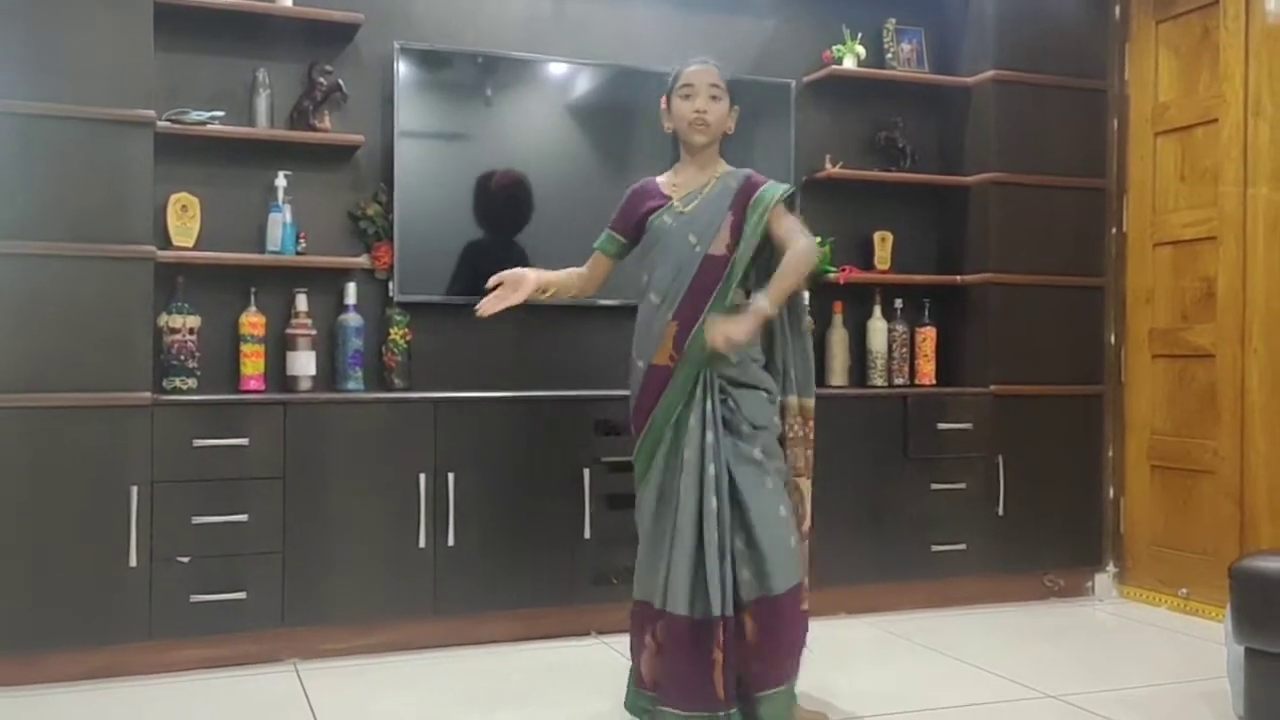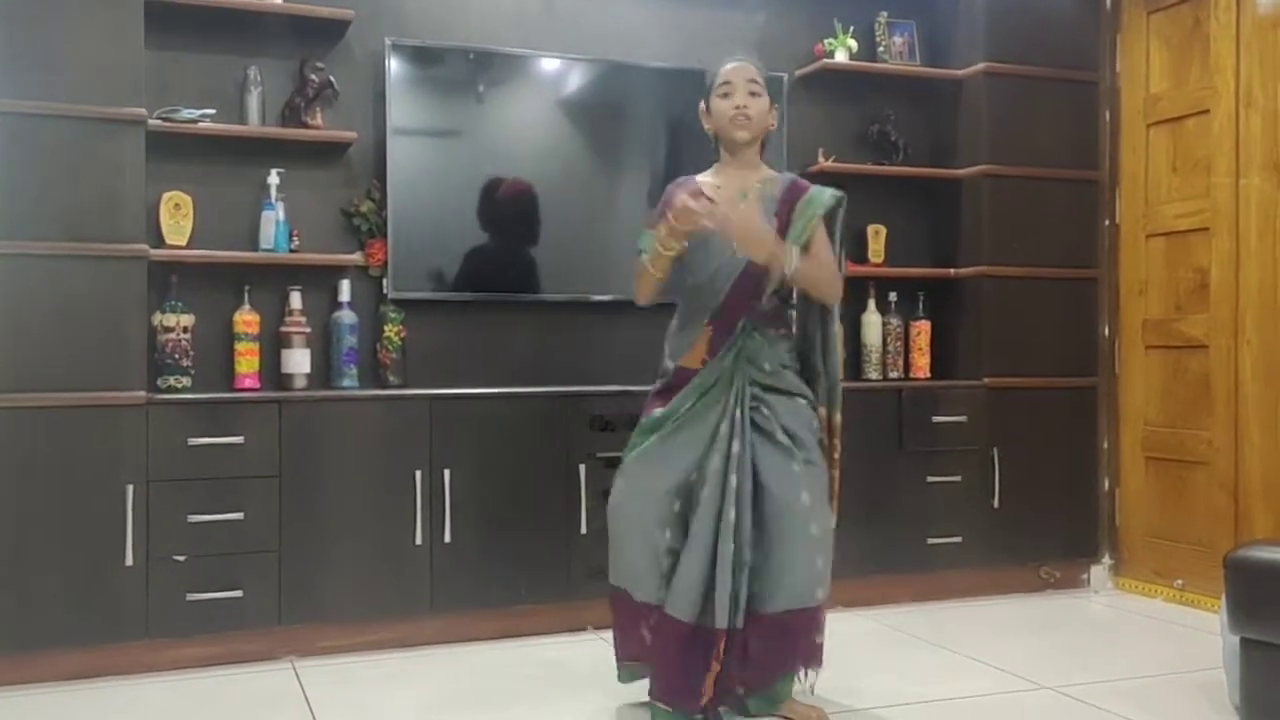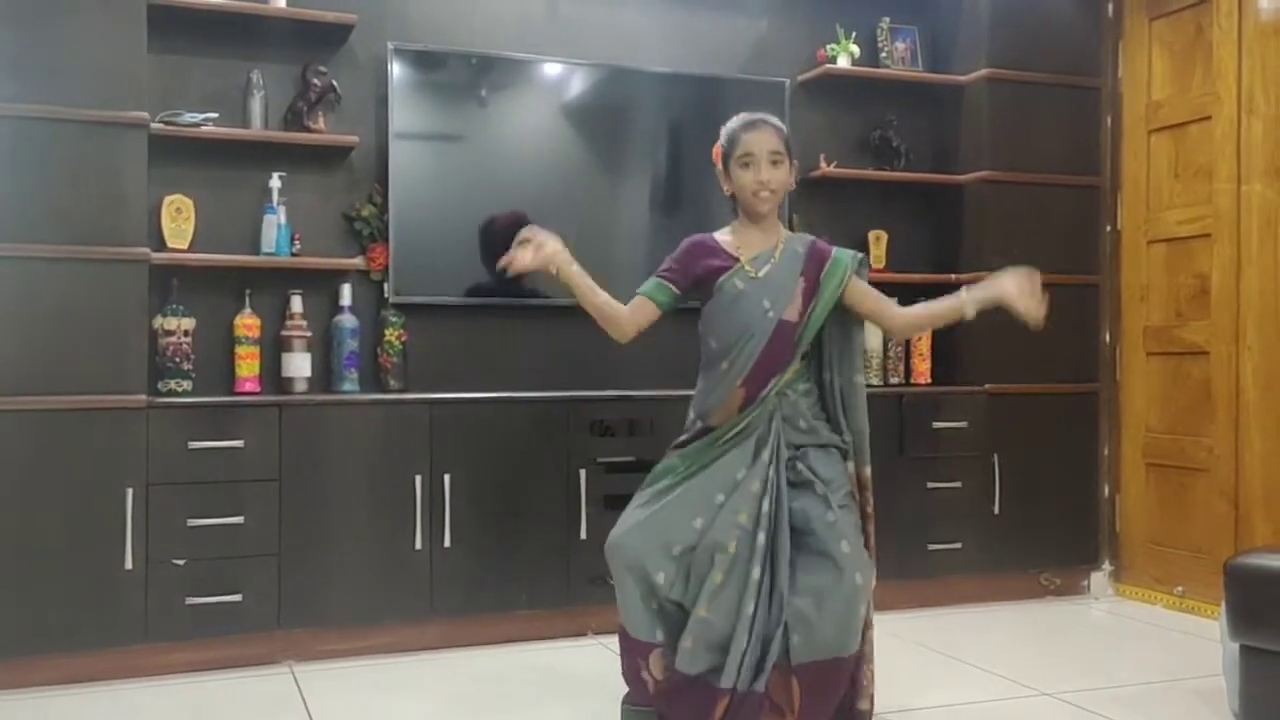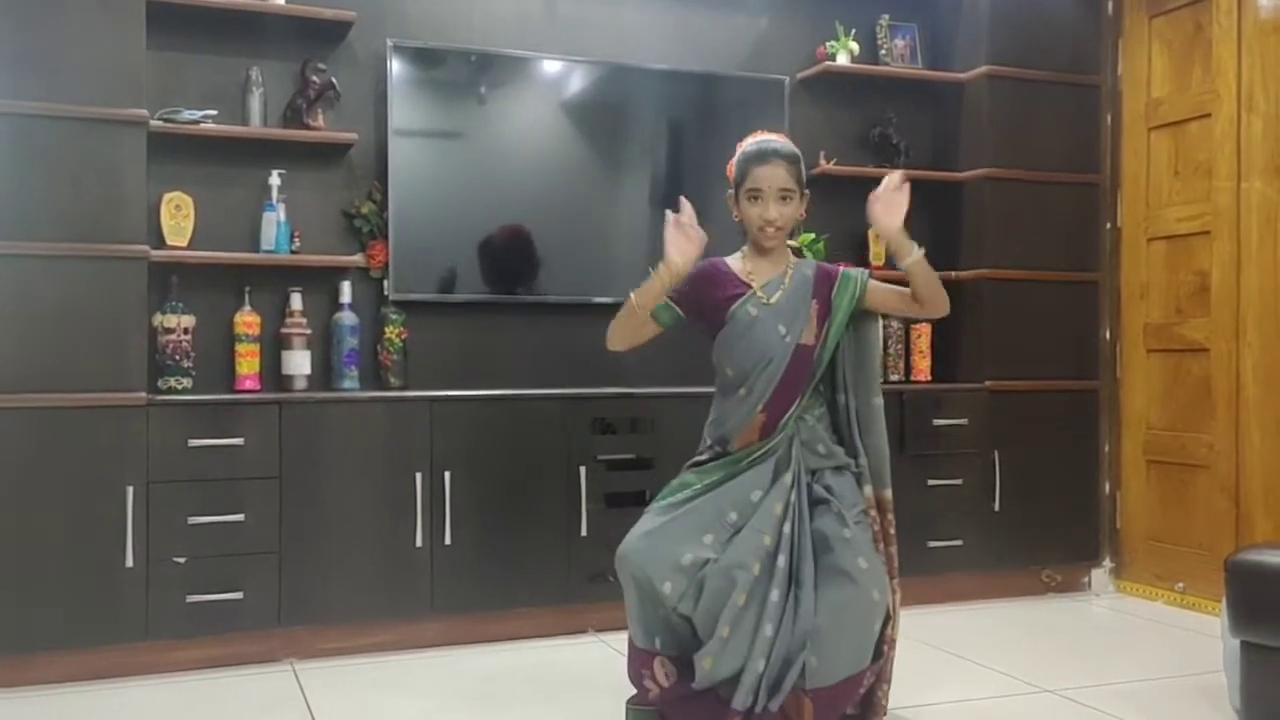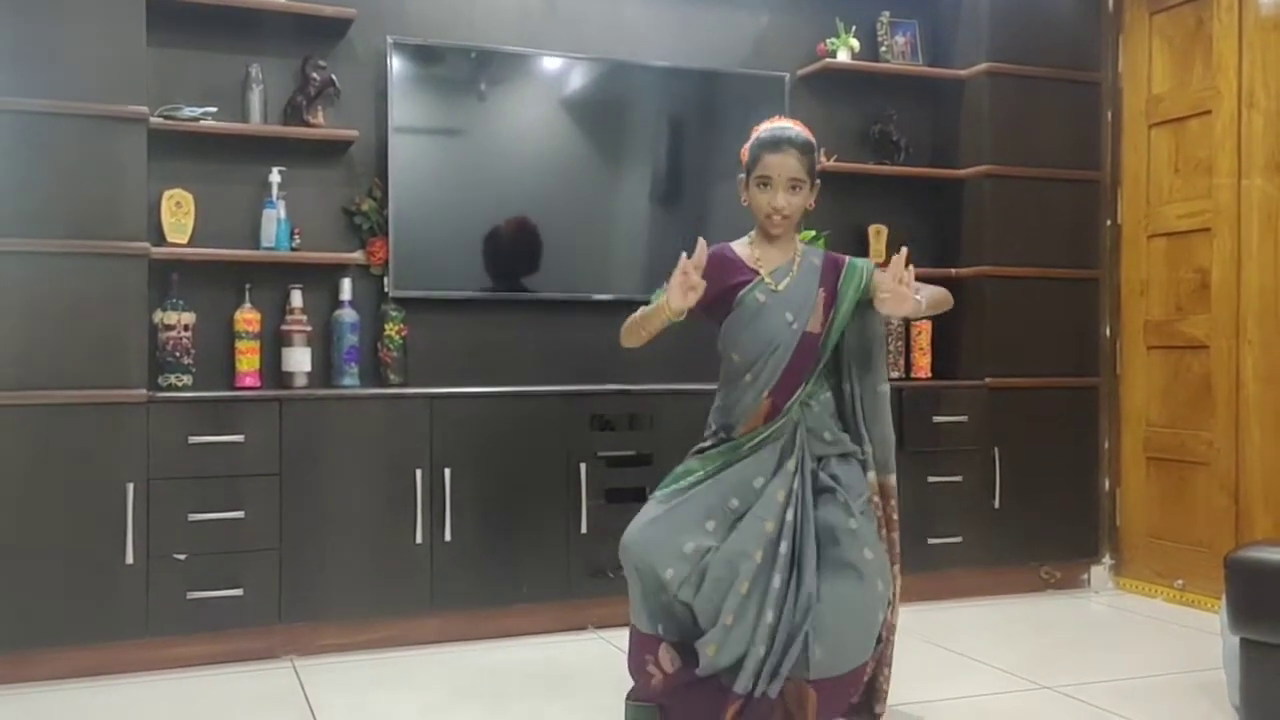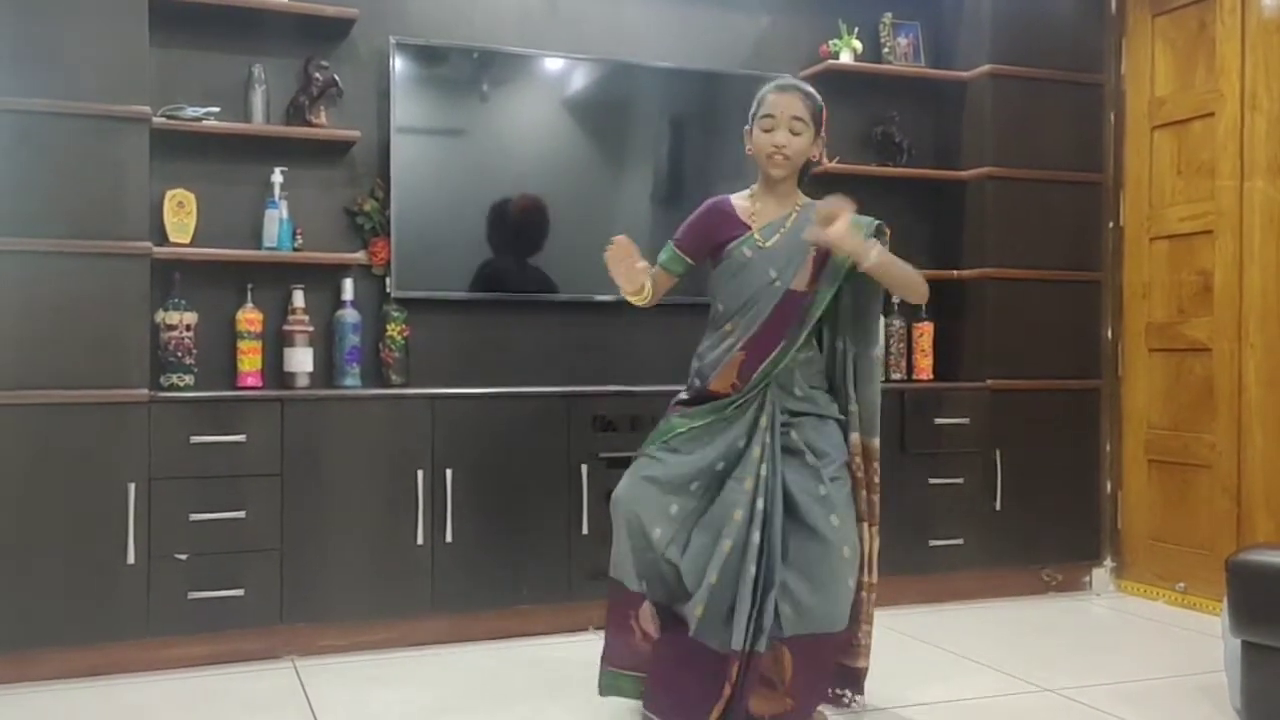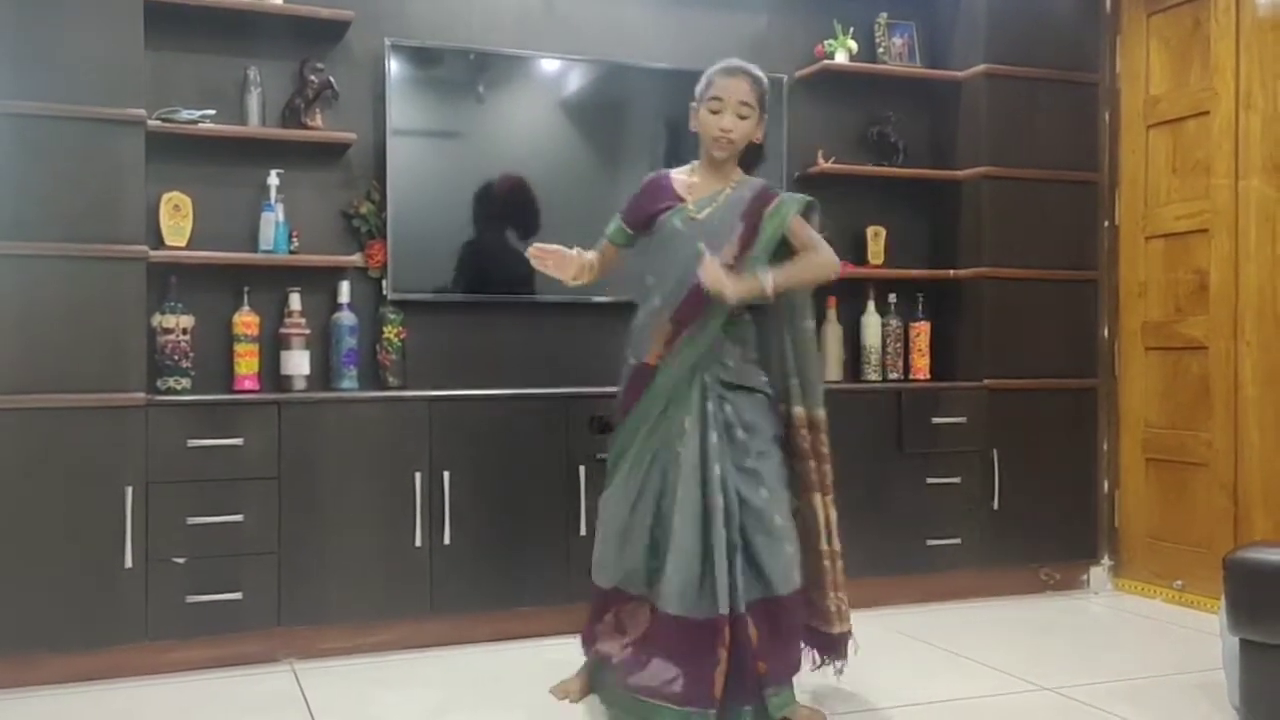
dt=0.3s
person 1, frame 1
left shoulder: (753, 191)
right shoulder: (645, 197)
left elbow: (804, 251)
right elbow: (591, 277)
left wrist: (750, 316)
right wrist: (540, 280)
left hip: (742, 382)
right hip: (669, 382)
left knee: (759, 519)
right knee: (676, 518)
person 1, frame 2
left shoulder: (798, 198)
right shoulder: (683, 195)
left elbow: (828, 288)
right elbow: (644, 286)
left wrist: (769, 246)
right wrist: (672, 234)
left hip: (772, 385)
right hip: (694, 385)
left knee: (788, 524)
right knee: (643, 508)
person 1, frame 3
left shoulder: (819, 260)
right shoulder: (701, 254)
left elbow: (900, 319)
right elbow: (625, 324)
left wrist: (983, 293)
right wrist: (562, 265)
left hip: (800, 441)
right hip: (721, 441)
left knee: (832, 574)
right knee: (637, 548)
person 1, frame 4
left shoulder: (829, 284)
right shoulder: (710, 280)
left elbow: (934, 305)
right elbow: (620, 339)
left wrist: (899, 243)
right wrist: (670, 272)
left hip: (813, 466)
right hip: (733, 465)
left knee: (855, 594)
right knee: (647, 561)
person 1, frame 5
left shoulder: (836, 274)
right shoulder: (718, 266)
left elbow: (944, 299)
right elbow: (629, 336)
left wrist: (910, 302)
right wrist: (671, 306)
left hip: (819, 456)
right hip: (738, 453)
left knee: (856, 587)
right knee: (651, 551)
person 1, frame 6
left shoulder: (842, 225)
right shoulder: (717, 216)
left elbow: (912, 290)
right elbow: (648, 291)
left wrist: (862, 254)
right wrist: (634, 280)
left hip: (801, 410)
right hip: (716, 405)
left knee: (812, 550)
right knee: (642, 509)
person 1, frame 7
left shoulder: (765, 203)
right shoulder: (656, 189)
left elbow: (826, 260)
right elbow: (602, 261)
left wrist: (751, 284)
right wrist: (574, 266)
left hip: (729, 387)
right hip: (656, 384)
left knee: (755, 523)
right knee: (638, 517)
right ankle: (607, 660)
